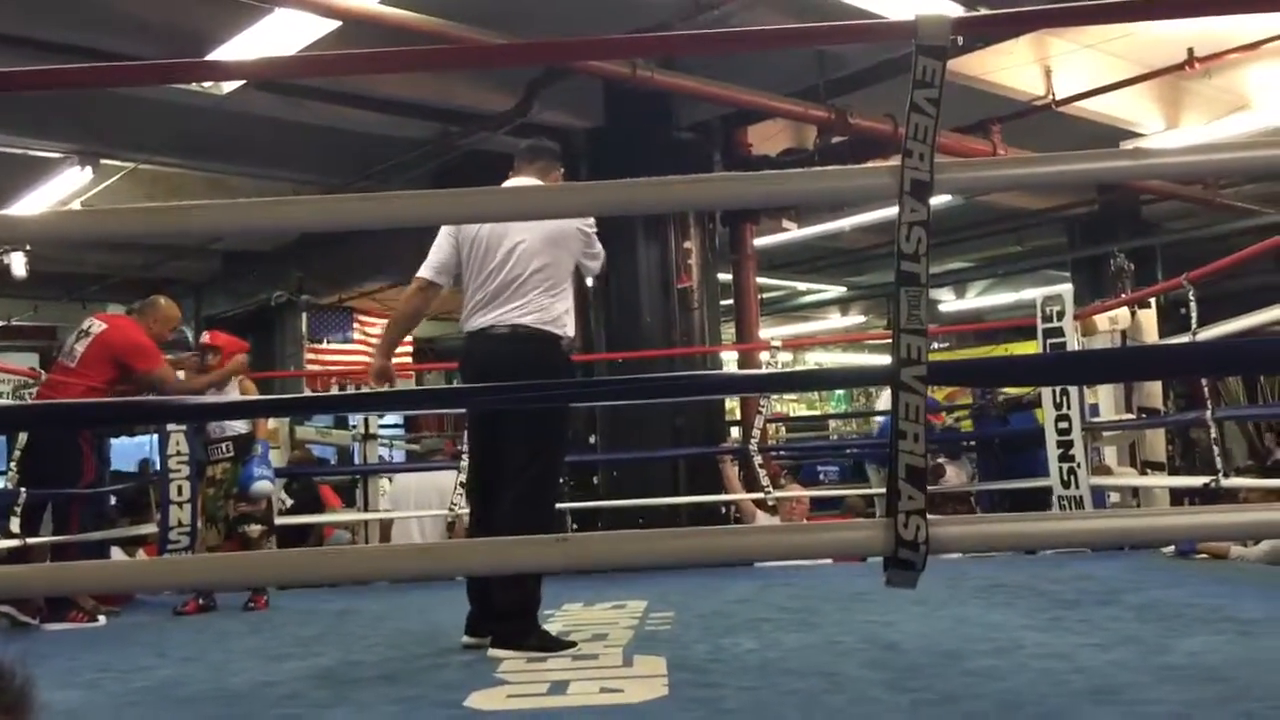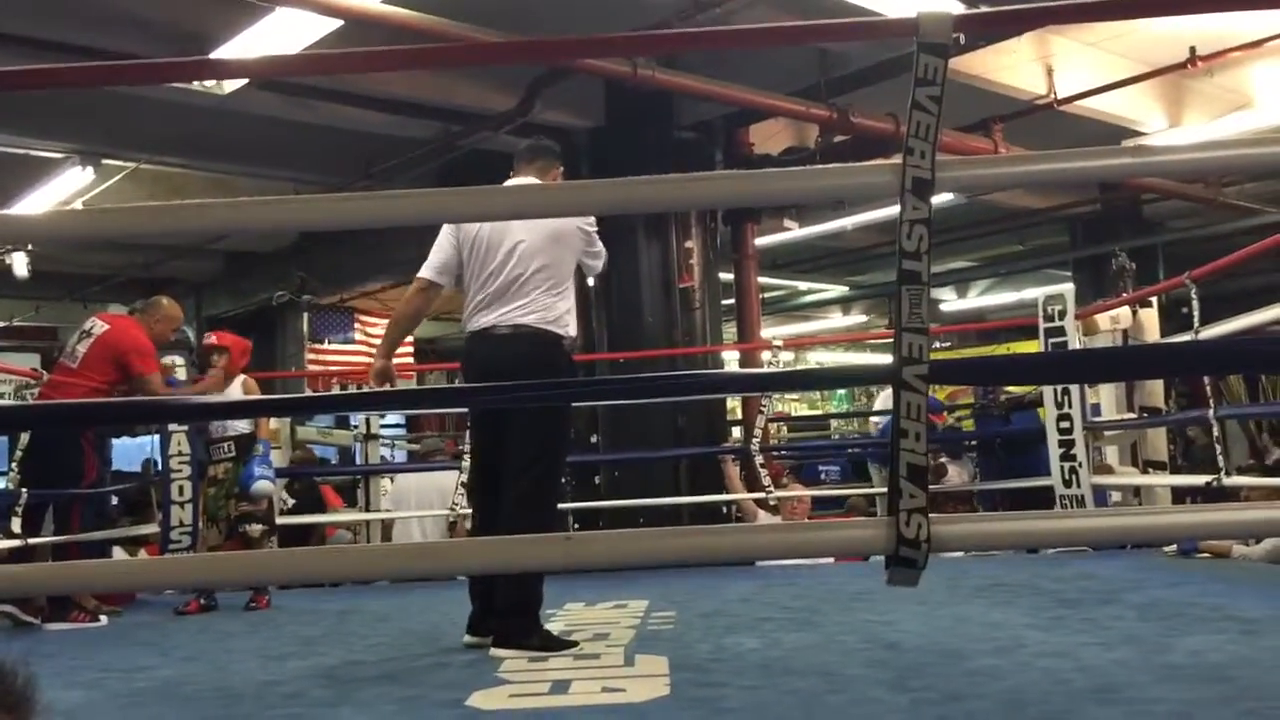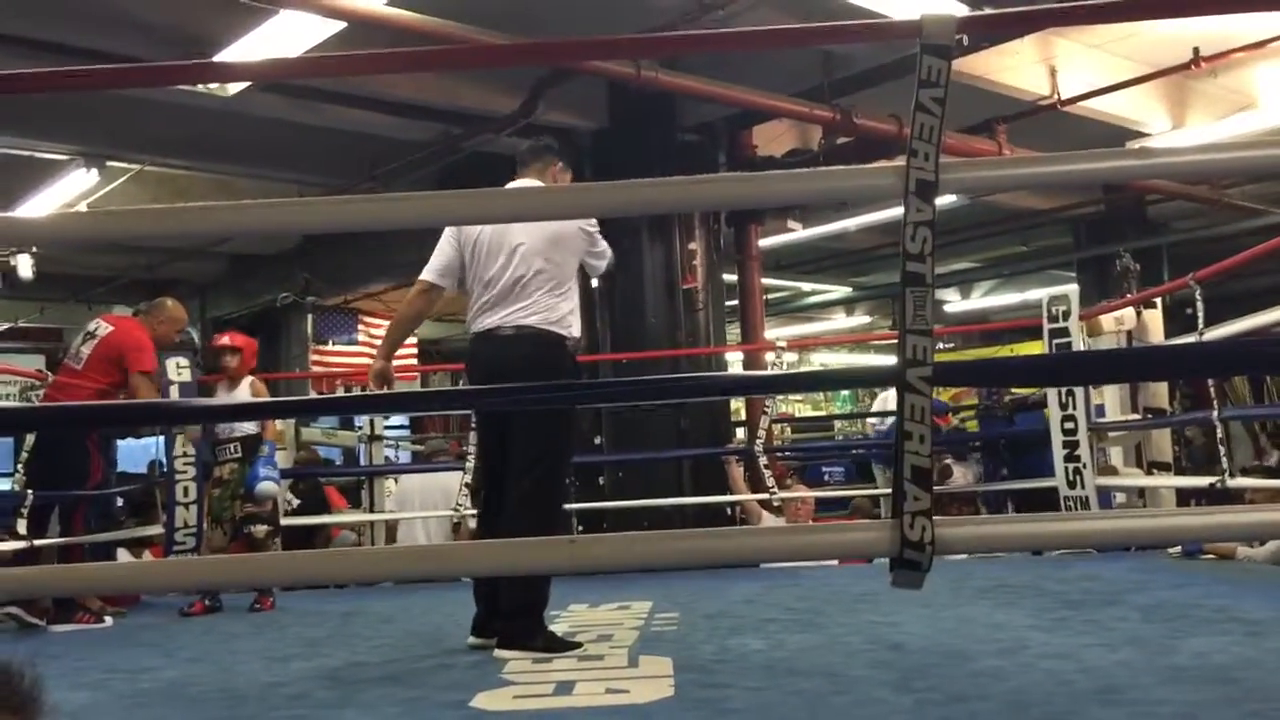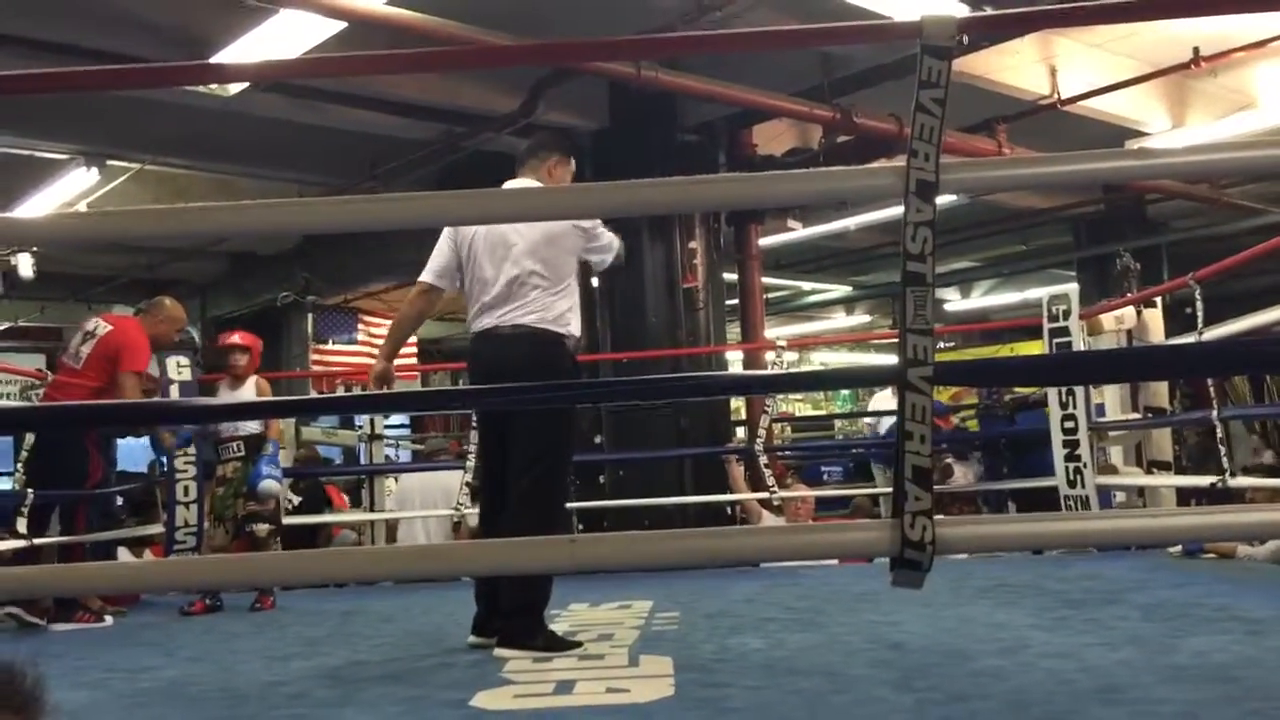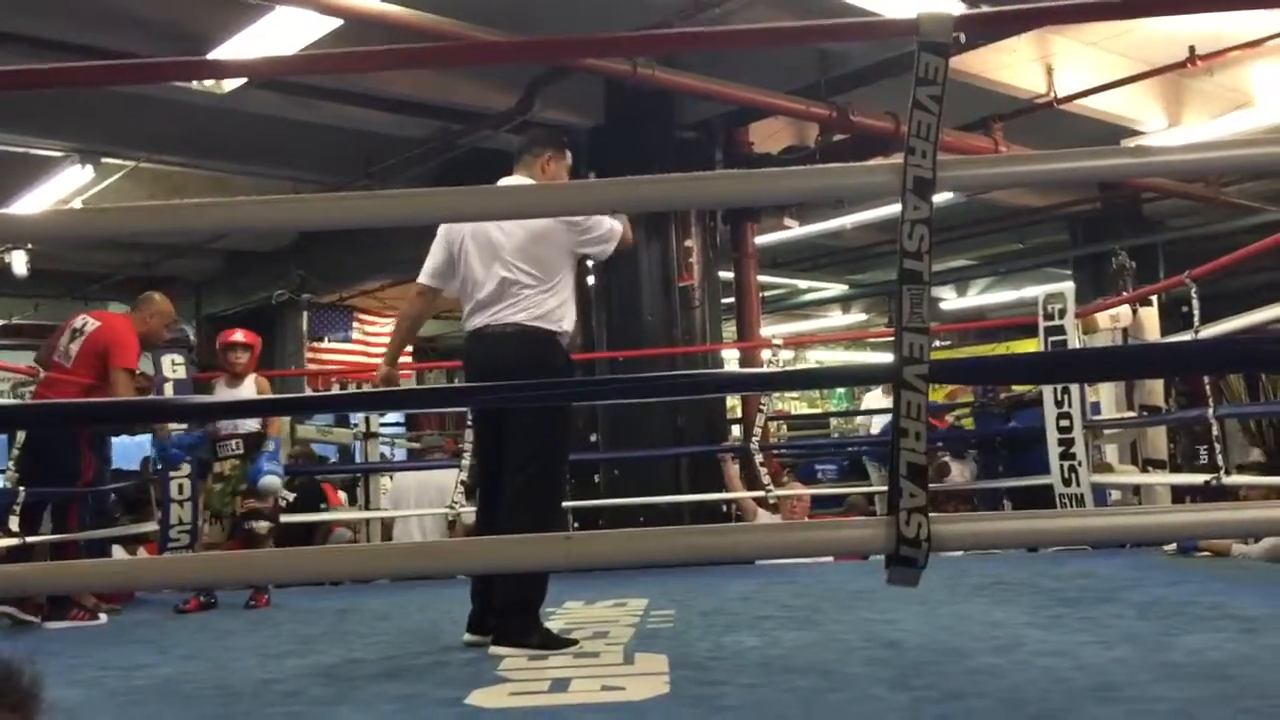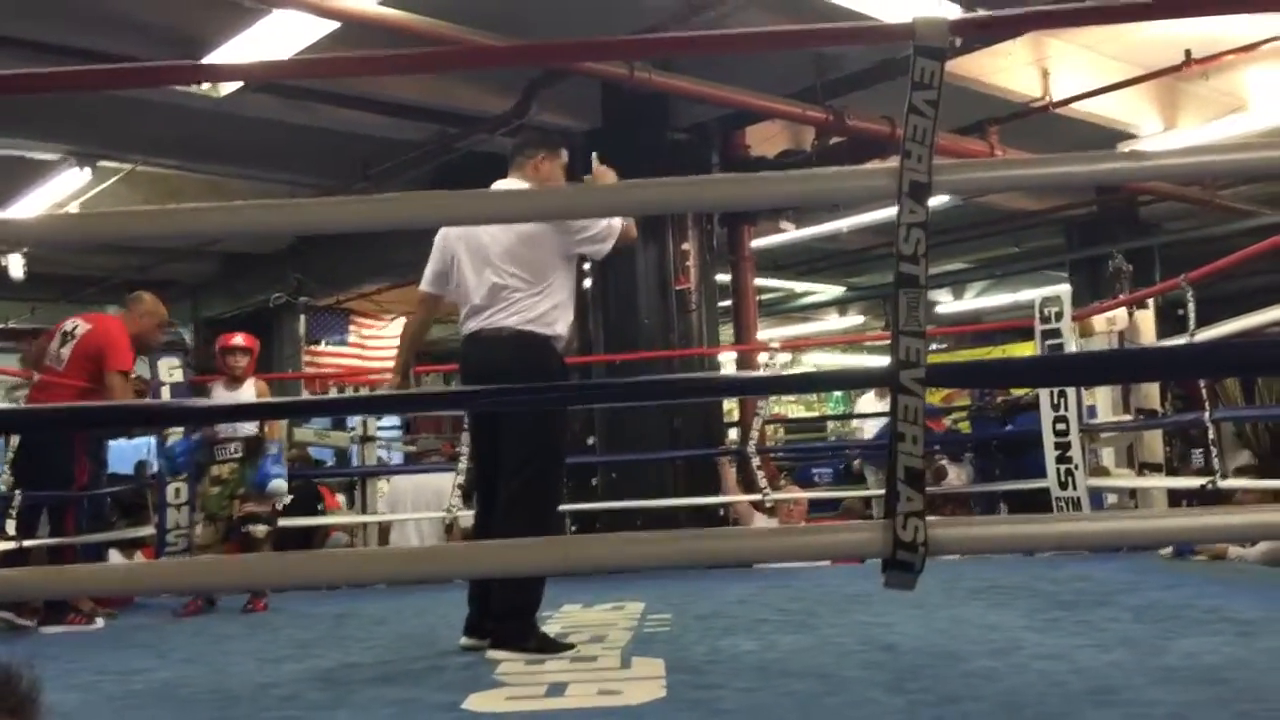
dt=0.1s
person 1, frame 1
left shoulder: (467, 215)
right shoulder: (571, 215)
left elbow: (422, 289)
right elbow: (594, 265)
left wrist: (383, 351)
left hip: (481, 353)
right hip: (537, 354)
left knee: (489, 485)
right knee: (530, 488)
left ankle: (484, 616)
right ankle: (515, 625)
person 1, frame 2
left shoulder: (467, 216)
right shoulder: (572, 214)
left elbow: (423, 290)
right elbow: (595, 264)
left wrist: (384, 353)
left hip: (483, 353)
right hip: (539, 354)
left knee: (490, 484)
right knee: (532, 488)
left ankle: (485, 616)
right ankle: (516, 625)
person 1, frame 3
left shoulder: (471, 216)
right shoulder: (571, 213)
left elbow: (425, 291)
right elbow: (602, 262)
left wrist: (384, 354)
left hip: (487, 354)
right hip: (542, 356)
left knee: (497, 487)
right knee: (537, 490)
left ankle: (490, 618)
right ankle: (521, 626)
person 1, frame 4
left shoulder: (468, 217)
right shoulder: (569, 211)
left elbow: (424, 293)
right elbow: (612, 253)
left wrist: (386, 356)
right wrist: (597, 226)
left hip: (488, 353)
right hip: (542, 355)
left knee: (497, 485)
right knee: (537, 489)
left ankle: (491, 616)
right ankle: (521, 625)
person 1, frame 5
left shoulder: (463, 214)
left elbow: (423, 294)
right elbow: (623, 236)
left wrist: (390, 360)
left hip: (483, 351)
right hip: (533, 353)
left knee: (495, 485)
right knee: (534, 487)
left ankle: (486, 615)
right ankle: (515, 622)
person 1, frame 6
left shoulder: (458, 219)
left elbow: (426, 301)
right elbow: (627, 232)
left wrist: (402, 368)
right wrist: (609, 187)
left hip: (478, 355)
right hip: (529, 357)
left knee: (492, 489)
right knee: (530, 490)
left ankle: (484, 619)
right ankle: (512, 627)
person 2, frame 1
left shoulder: (100, 321)
right shoulder: (135, 340)
right elbow: (178, 388)
left wrist: (157, 372)
right wrist: (226, 372)
right hip: (72, 424)
left knee: (33, 505)
right knee: (75, 511)
right ankle: (60, 606)
person 2, frame 2
left shoulder: (100, 321)
right shoulder: (136, 341)
right elbow: (161, 397)
left wrist: (149, 376)
right wrist: (206, 386)
right hip: (75, 425)
left knee: (36, 505)
right knee: (76, 512)
right ankle: (61, 606)
person 2, frame 3
left shoulder: (103, 322)
right shoulder: (140, 342)
right elbow: (144, 400)
left wrist: (128, 385)
right hip: (80, 428)
left knee: (41, 506)
right knee: (82, 513)
right ankle: (68, 608)
person 2, frame 4
left shoulder: (100, 321)
right shoulder: (136, 341)
left elbow: (66, 363)
right elbow: (130, 401)
right hip: (81, 427)
left knee: (41, 506)
right knee: (82, 512)
right ankle: (68, 607)
person 2, frame 5
left shoulder: (86, 318)
right shoulder: (125, 337)
left elbow: (44, 357)
right elbow: (122, 397)
right hip: (73, 424)
left knee: (33, 504)
right knee: (72, 510)
right ankle: (61, 605)
person 2, frame 6
left shoulder: (76, 321)
right shoulder: (117, 339)
left elbow: (30, 360)
right elbow: (119, 400)
right hip: (68, 428)
left knee: (29, 508)
right knee: (68, 514)
right ankle: (58, 609)
person 3, frame 1
left shoulder: (243, 383)
right shoulder: (207, 389)
left elbow: (260, 421)
right elbow: (201, 422)
left wrist: (260, 459)
left hip: (244, 460)
right hip: (215, 465)
left knee: (253, 528)
right knee: (210, 530)
left ankle: (259, 591)
right ankle: (204, 594)
person 3, frame 2
left shoulder: (246, 383)
left elbow: (263, 422)
left wrist: (261, 459)
left hip: (245, 460)
right hip: (217, 464)
left knee: (254, 528)
right knee: (211, 530)
left ankle: (261, 591)
right ankle: (205, 594)
person 3, frame 3
left shoulder: (255, 385)
right shoulder: (218, 389)
left elbow: (269, 424)
right elbow: (212, 426)
left wrist: (266, 460)
left hip: (251, 461)
right hip: (223, 466)
left knee: (259, 531)
right knee: (216, 530)
left ankle: (265, 592)
right ankle: (210, 595)
person 3, frame 4
left shoulder: (259, 384)
right shoulder: (220, 387)
left elbow: (273, 423)
right elbow: (214, 425)
left wrist: (269, 459)
left hip: (254, 460)
right hip: (225, 464)
left knee: (261, 529)
right knee: (218, 530)
left ankle: (266, 591)
right ankle: (211, 594)
person 3, frame 5
left shoulder: (259, 383)
right shoulder: (217, 385)
left elbow: (273, 420)
right elbow: (214, 426)
left wrist: (270, 456)
right wrist: (186, 441)
left hip: (251, 458)
right hip: (222, 462)
left knee: (258, 527)
right knee: (212, 527)
left ankle: (261, 589)
right ankle: (205, 593)
person 3, frame 6
left shoulder: (258, 386)
right shoulder: (213, 388)
left elbow: (273, 424)
right elbow: (209, 428)
left wrist: (274, 459)
right wrist: (189, 447)
left hip: (251, 463)
right hip: (219, 465)
left knee: (256, 531)
right knee: (207, 530)
left ankle: (258, 593)
right ankle: (203, 593)
